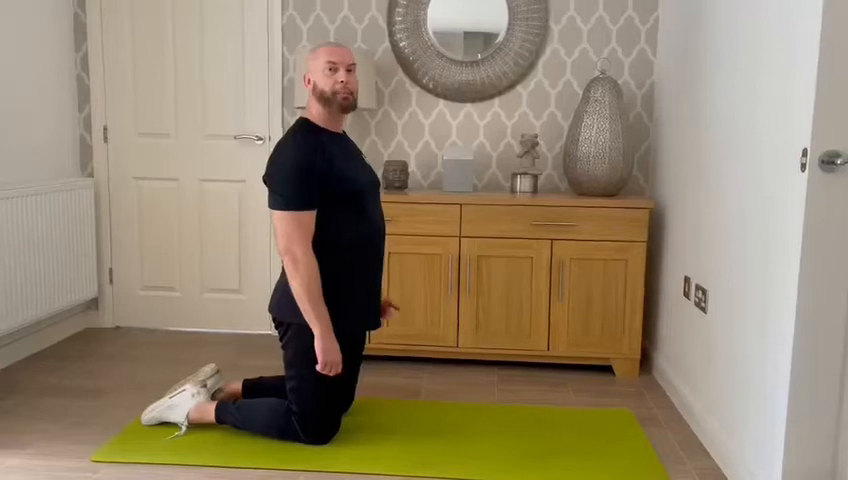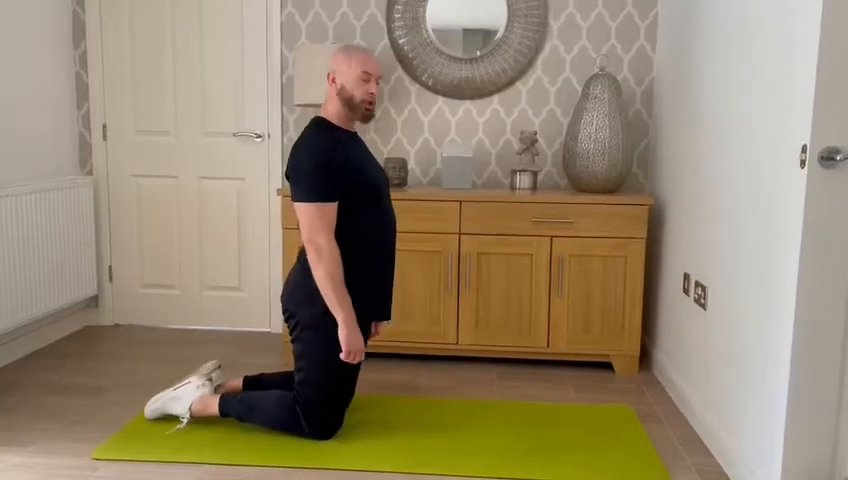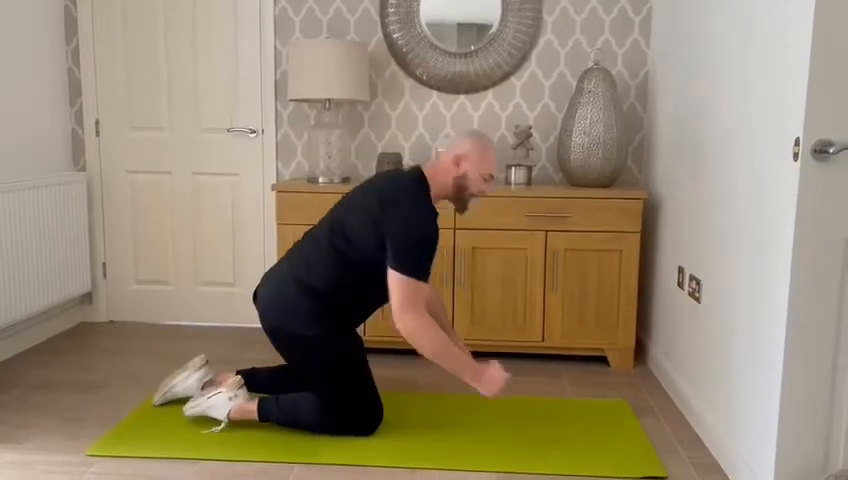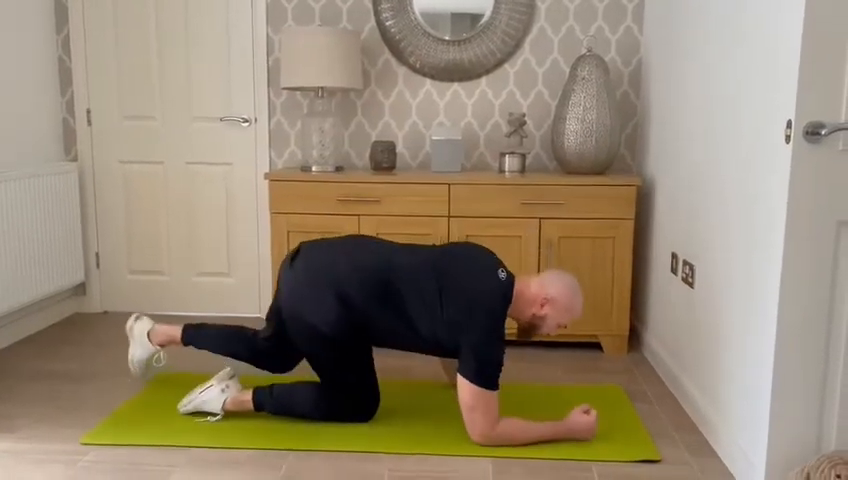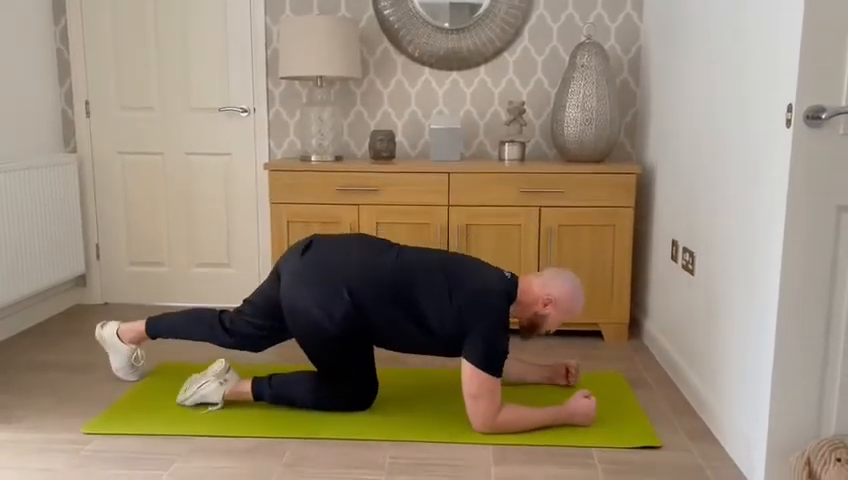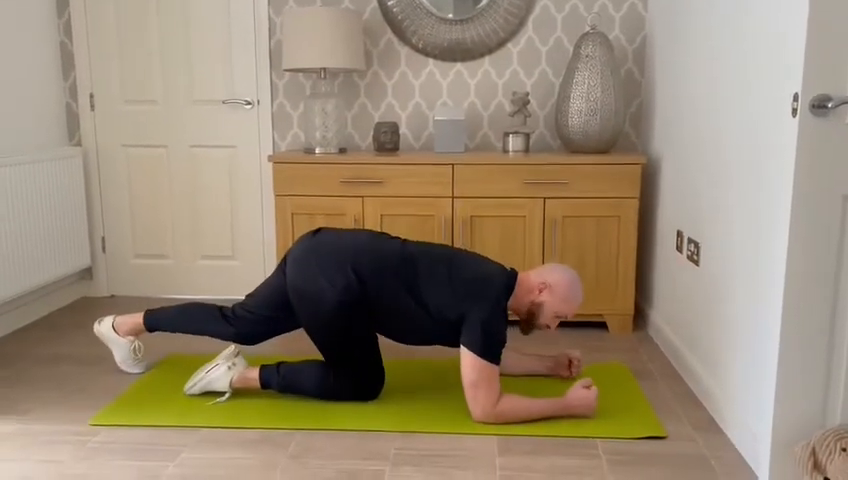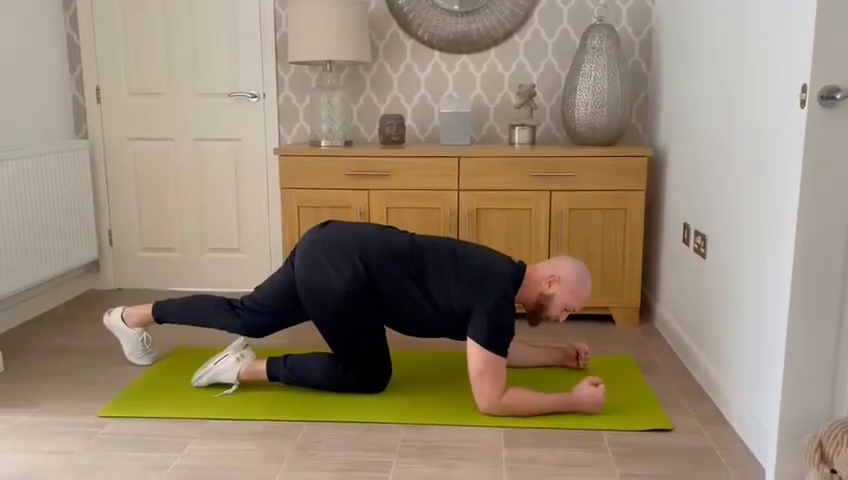
dt=0.7s
person 1, frame 1
left shoulder: (343, 143)
right shoulder: (297, 152)
right elbow: (295, 251)
left wrist: (370, 295)
right wrist: (323, 332)
left hip: (346, 307)
right hip: (315, 313)
left knee: (334, 402)
right knee: (315, 425)
left ankle: (224, 388)
right ankle: (198, 408)
person 1, frame 2
left shoulder: (349, 141)
right shoulder: (318, 148)
right elbow: (319, 242)
left wrist: (366, 310)
right wrist: (346, 321)
left hip: (350, 301)
right hip: (325, 306)
left knee: (333, 394)
right knee: (318, 419)
left ankle: (225, 384)
right ankle: (201, 400)
person 1, frame 3
left shoulder: (409, 187)
right shoulder: (415, 217)
left elbow: (420, 286)
right elbow: (409, 321)
left wrist: (451, 340)
right wrist: (477, 374)
left hip: (284, 294)
right hip: (300, 311)
left knee: (316, 374)
right knee: (361, 414)
left ankle: (218, 381)
right ankle: (235, 405)
person 1, frame 4
left shoulder: (488, 266)
right shoulder: (484, 324)
right elbow: (484, 431)
left wrist: (465, 375)
right wrist: (567, 429)
left hip: (312, 263)
right hip: (321, 299)
left knee: (276, 353)
right knee: (356, 403)
left ankle: (156, 334)
right ankle: (234, 398)
person 1, frame 5
left shoulder: (492, 285)
right shoulder: (492, 312)
left elbow: (486, 365)
right elbow: (485, 419)
left wrist: (548, 373)
right wrist: (566, 413)
left hip: (311, 260)
right hip: (324, 294)
left knee: (239, 330)
right knee: (354, 393)
left ankle: (124, 332)
right ankle: (234, 388)
person 1, frame 6
left shoulder: (494, 283)
right shoulder: (489, 302)
left elbow: (487, 358)
right elbow: (485, 407)
left wrist: (551, 364)
right wrist: (566, 404)
left hip: (319, 256)
right hip: (330, 278)
left knee: (239, 323)
right knee: (362, 383)
left ankle: (123, 325)
right ankle: (243, 376)
person 1, frame 7
left shoulder: (502, 274)
right shoulder: (497, 296)
left elbow: (495, 349)
right elbow: (491, 400)
left wrist: (559, 356)
right wrist: (572, 401)
left hip: (327, 250)
right hip: (338, 269)
left knee: (248, 316)
right knee: (369, 375)
left ankle: (133, 316)
right ankle: (250, 367)
